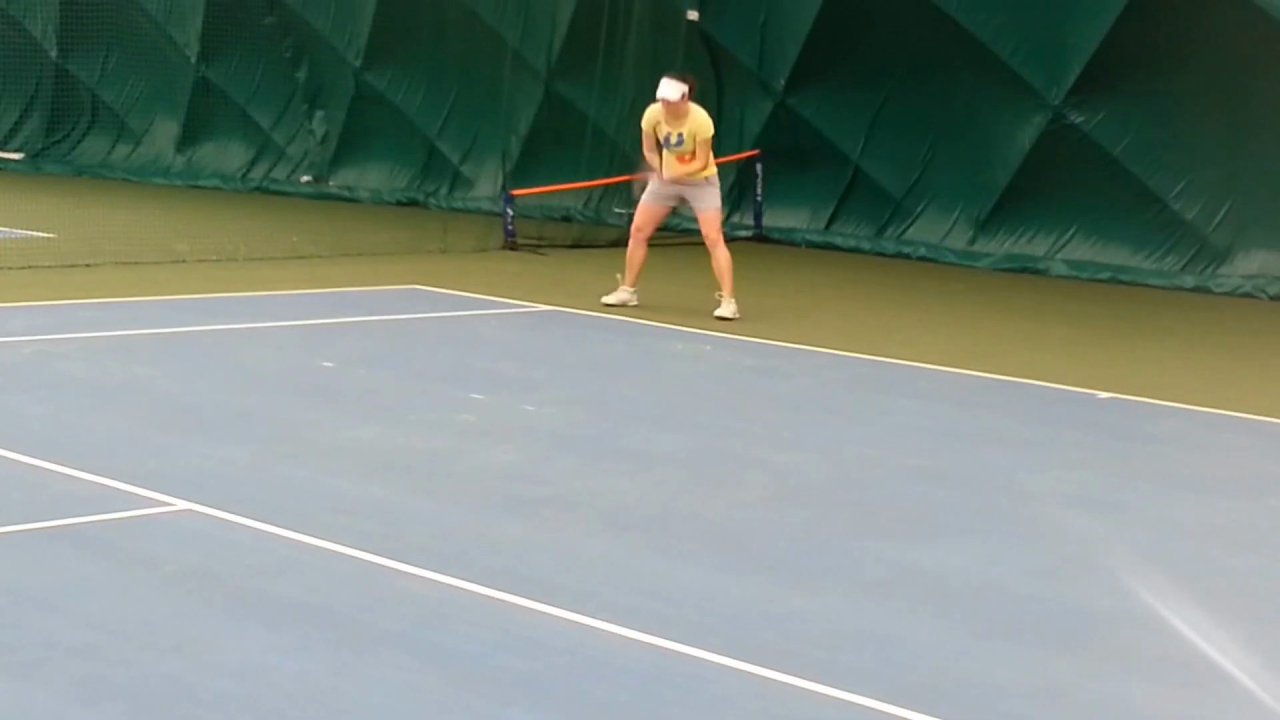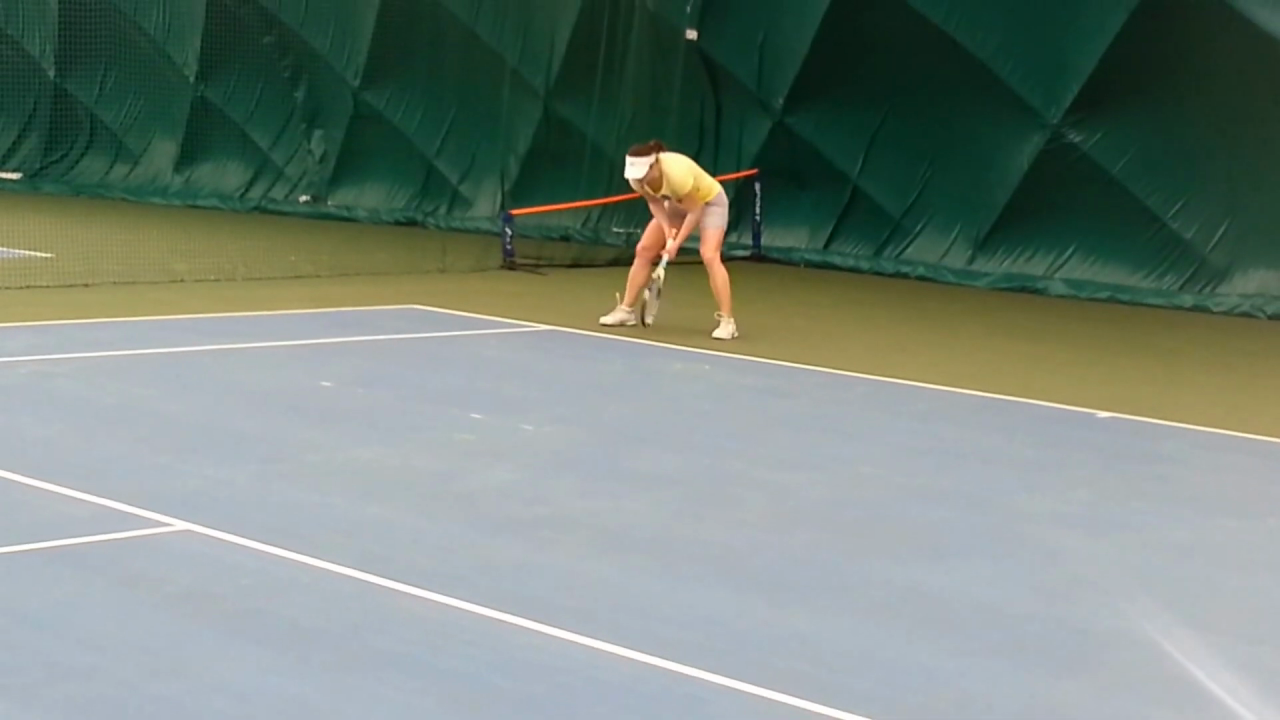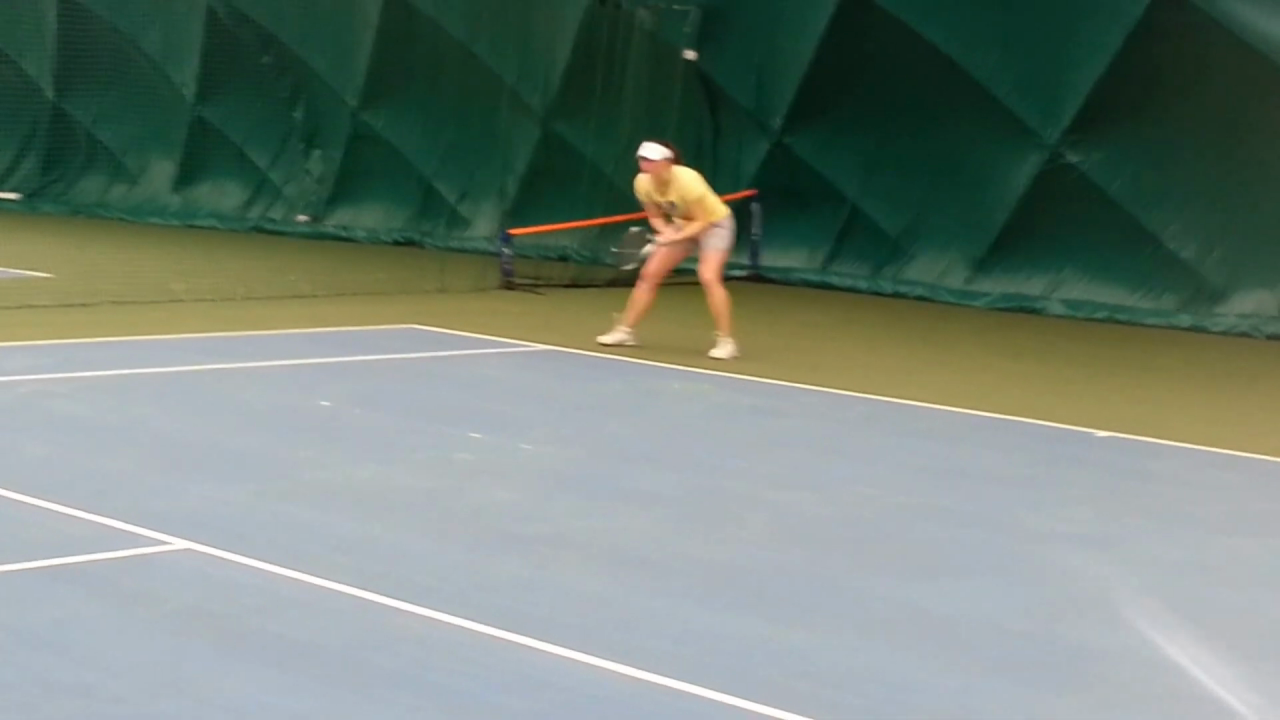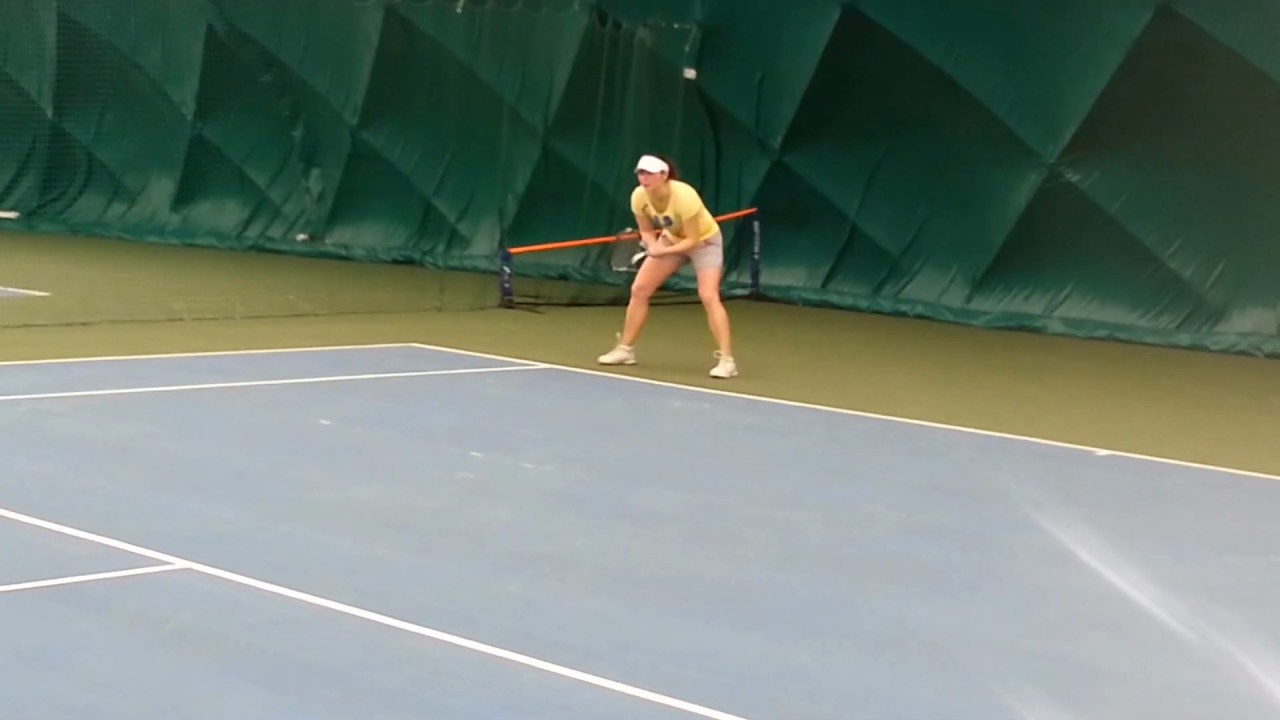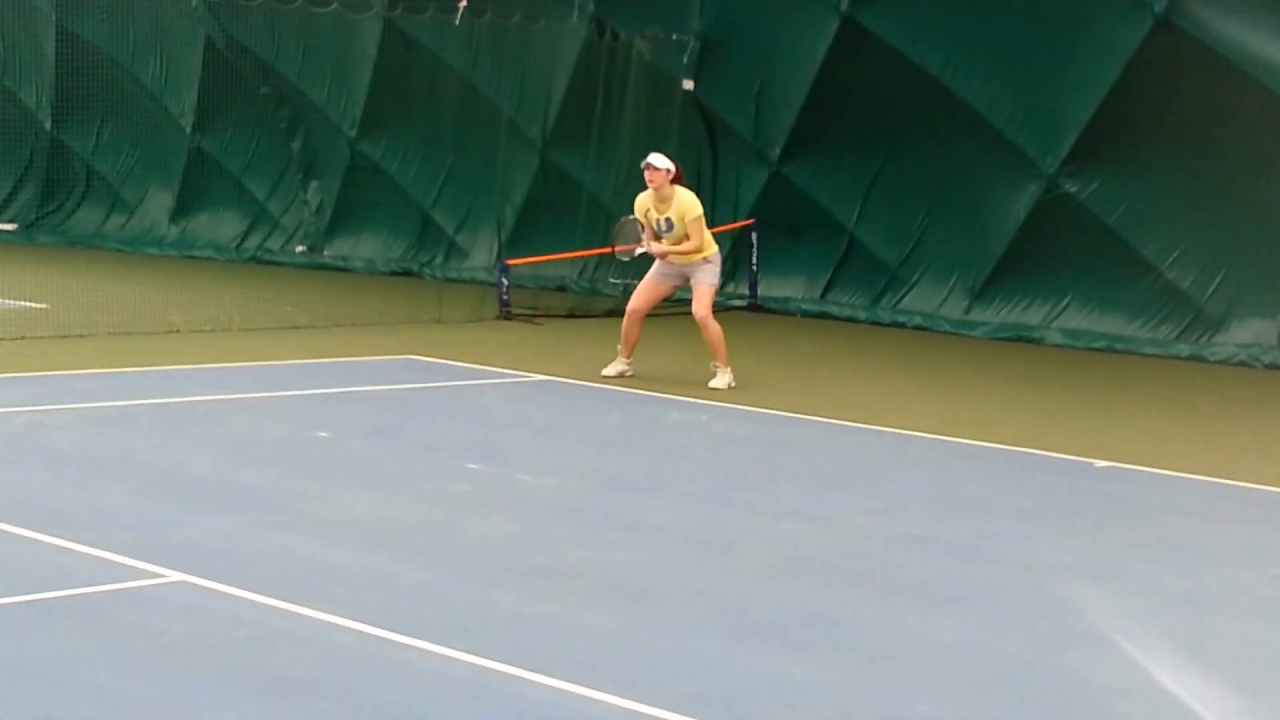
dt=0.7s
person 1, frame 1
left shoulder: (699, 119)
right shoulder: (652, 115)
left elbow: (702, 163)
right elbow: (649, 151)
left wrist: (675, 175)
right wrist: (659, 171)
left hip: (702, 180)
right hip: (666, 175)
left knee: (713, 237)
right knee: (639, 229)
left ankle: (728, 301)
right ankle: (628, 290)
person 1, frame 2
left shoulder: (676, 173)
right shoulder: (637, 176)
left elbow: (695, 211)
right elbow: (655, 203)
left wrist: (677, 242)
right wrist: (667, 228)
left hip: (710, 202)
right hip: (678, 203)
left knee: (710, 256)
right knee: (644, 250)
left ankle: (727, 321)
right ankle: (626, 310)
person 1, frame 3
left shoulder: (687, 181)
right shoulder: (643, 184)
left elbow: (703, 222)
right elbow: (656, 217)
left wrist: (675, 238)
right wrist: (667, 233)
left hip: (714, 223)
right hip: (683, 226)
left knee: (709, 277)
right knee: (649, 275)
left ankle: (726, 341)
right ankle: (625, 330)
person 1, frame 4
left shoulder: (684, 196)
right shoulder: (638, 197)
left elbow: (692, 240)
right elbow: (646, 231)
left wrist: (664, 251)
right wrist: (653, 245)
left hip: (705, 240)
right hip: (671, 239)
left knee: (709, 296)
right knee: (639, 289)
left ankle: (726, 360)
right ankle: (625, 349)
person 1, frame 5
left shoulder: (686, 200)
right shoulder: (642, 201)
left elbow: (696, 244)
right elbow: (648, 238)
left wrist: (665, 250)
right wrist: (652, 247)
left hip: (702, 259)
right hip: (669, 262)
left knee: (701, 314)
right knee: (633, 309)
left ankle: (723, 371)
right ankle: (623, 362)
